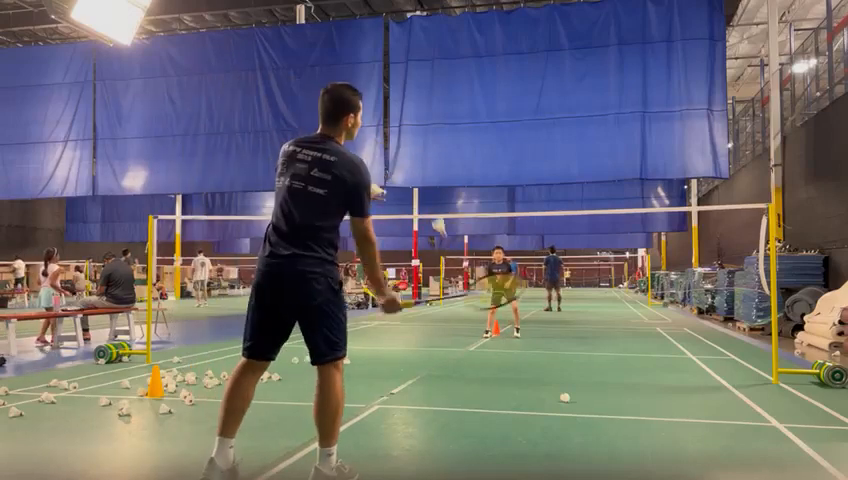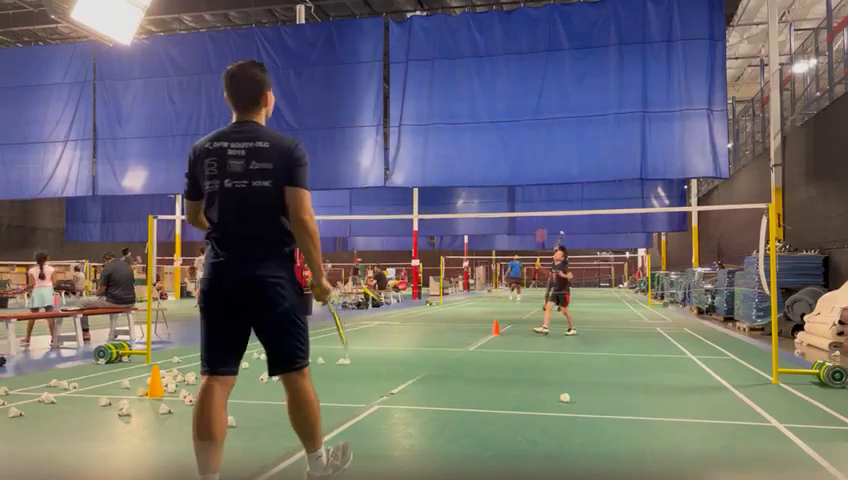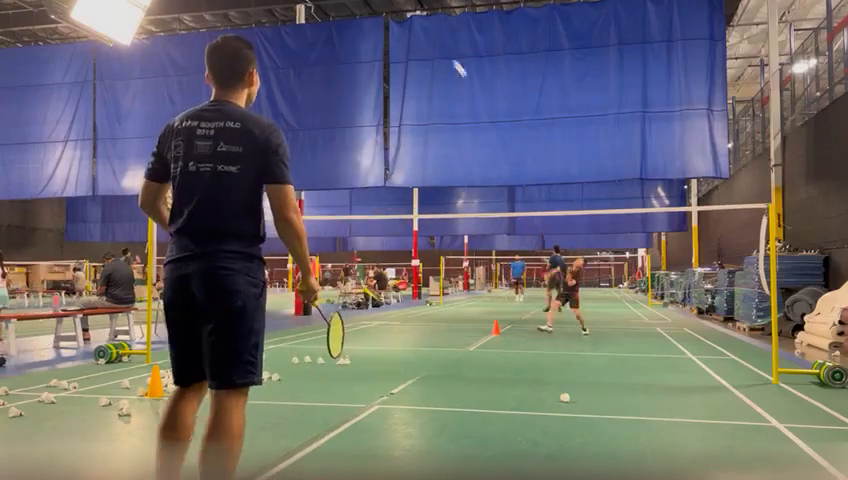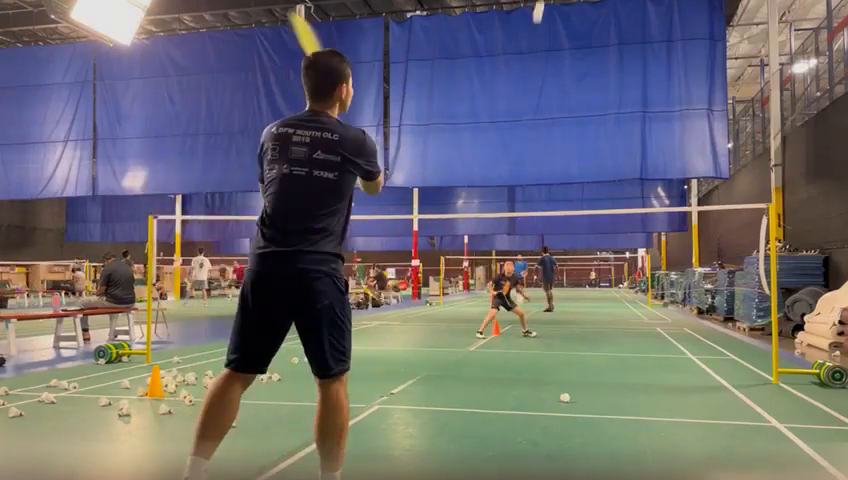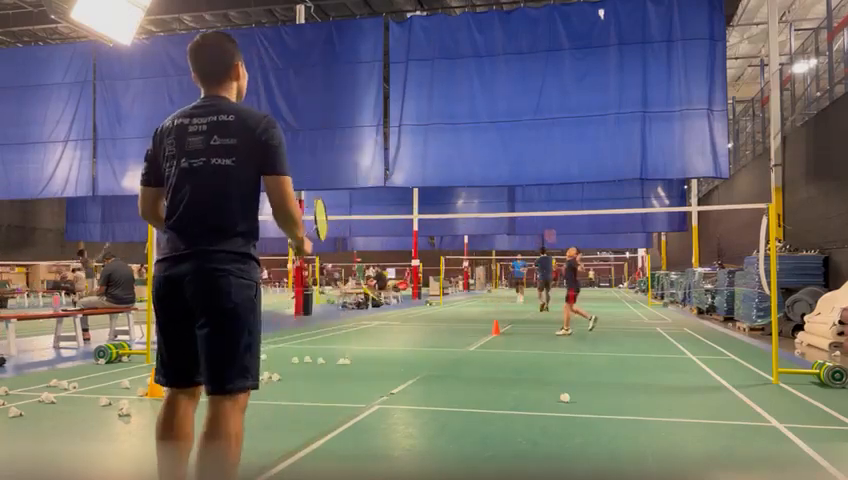
dt=1s
person 1, frame 1
left shoulder: (288, 151)
right shoulder: (354, 167)
right elbow: (364, 239)
right wrist: (381, 291)
left hip: (270, 269)
right hip: (315, 275)
left knee: (252, 362)
right knee: (330, 366)
person 1, frame 2
left shoulder: (201, 150)
right shoulder: (287, 149)
left elbow: (193, 216)
right elbow: (301, 218)
right wrist: (319, 275)
left hip: (219, 276)
right hip: (272, 275)
left knee: (216, 379)
right knee: (295, 374)
person 1, frame 3
left shoulder: (175, 129)
right shoulder: (263, 133)
left elbow: (148, 202)
right elbow: (286, 214)
right wrist: (307, 273)
left hip: (180, 270)
right hip: (234, 272)
left knee: (189, 387)
right knee: (230, 394)
person 1, frame 4
left shoulder: (272, 133)
right shoulder: (355, 141)
right elbow: (374, 182)
right wrist: (357, 178)
left hip: (266, 267)
right hip: (318, 272)
left knee: (236, 373)
right knee: (332, 381)
person 1, frame 5
left shoulder: (167, 129)
right shoulder: (258, 125)
left elbow: (148, 209)
right elbow: (283, 204)
right wrist: (300, 240)
left hip: (172, 271)
right hip: (228, 272)
left knee: (181, 392)
right knee: (229, 396)
